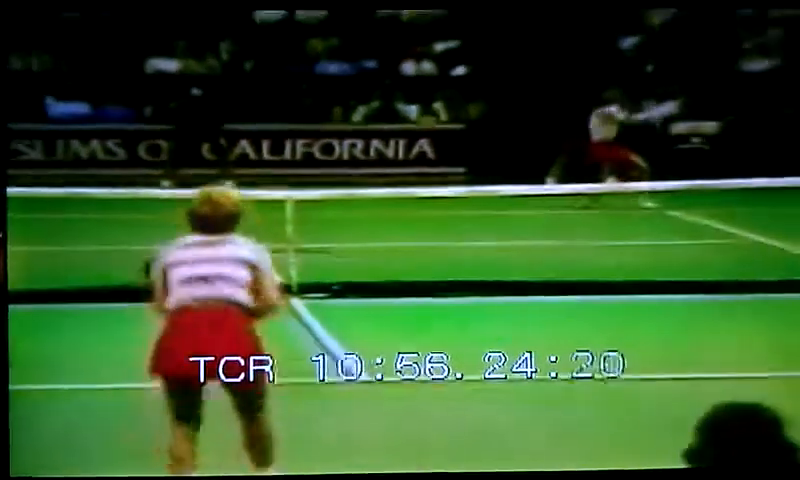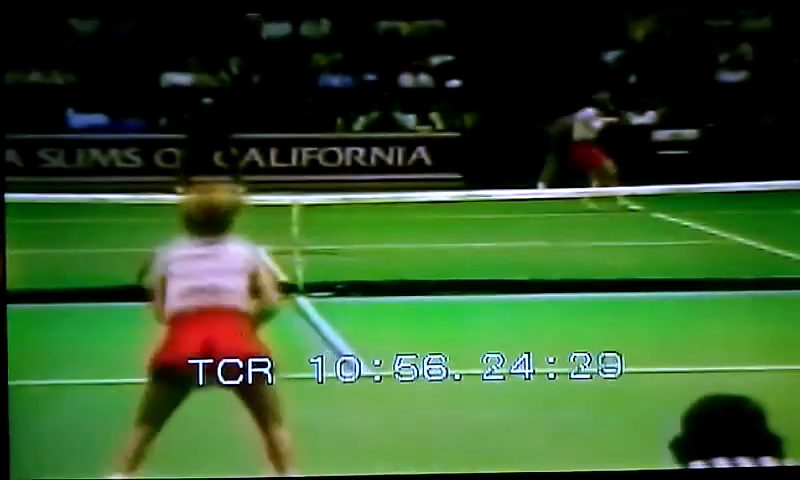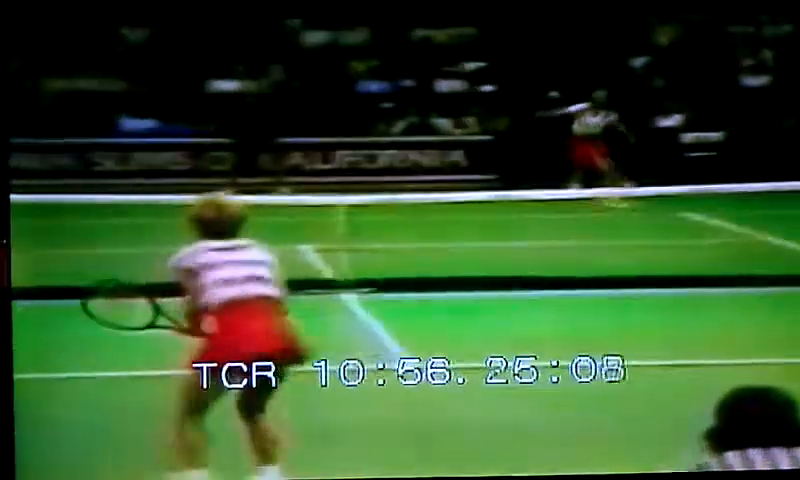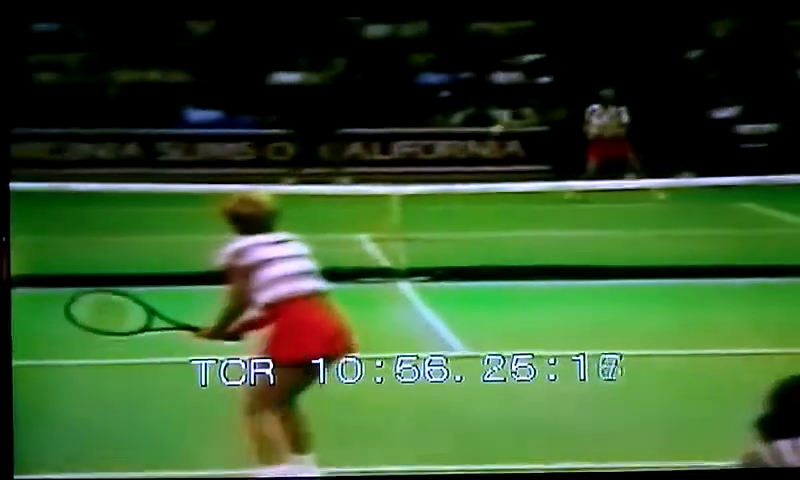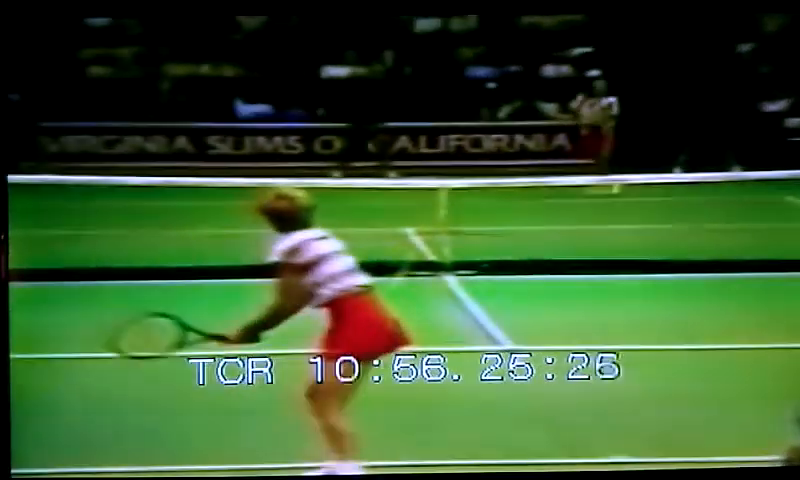
dt=0.3s
person 1, frame 1
left shoulder: (172, 252)
right shoulder: (250, 250)
left elbow: (161, 302)
right elbow: (271, 302)
left hip: (181, 340)
right hip: (235, 341)
left knee: (184, 424)
right knee: (253, 415)
person 1, frame 2
left shoulder: (170, 255)
right shoulder: (246, 252)
left elbow: (160, 311)
right elbow: (270, 304)
left hip: (183, 346)
right hip: (238, 343)
left knee: (146, 424)
right knee: (272, 422)
person 1, frame 3
left shoulder: (190, 255)
right shoulder: (260, 252)
left elbow: (194, 308)
left wrist: (199, 329)
left hip: (233, 335)
right hip: (276, 332)
left knee: (190, 415)
right knee: (250, 409)
person 1, frame 4
left shoulder: (239, 249)
right shoulder: (294, 243)
left elbow: (238, 305)
left wrist: (218, 330)
right wrist: (242, 328)
left hip: (297, 328)
right hip: (326, 324)
left knee: (258, 409)
right knee: (281, 399)
right ankle: (304, 467)
person 1, frame 5
left shoulder: (289, 246)
right shoulder: (321, 238)
left elbow: (286, 303)
right elbow: (303, 298)
left wrist: (249, 331)
right wrist: (260, 328)
left hip: (355, 323)
right hip: (369, 317)
left knee: (329, 406)
right knee: (318, 396)
right ankle: (343, 466)
